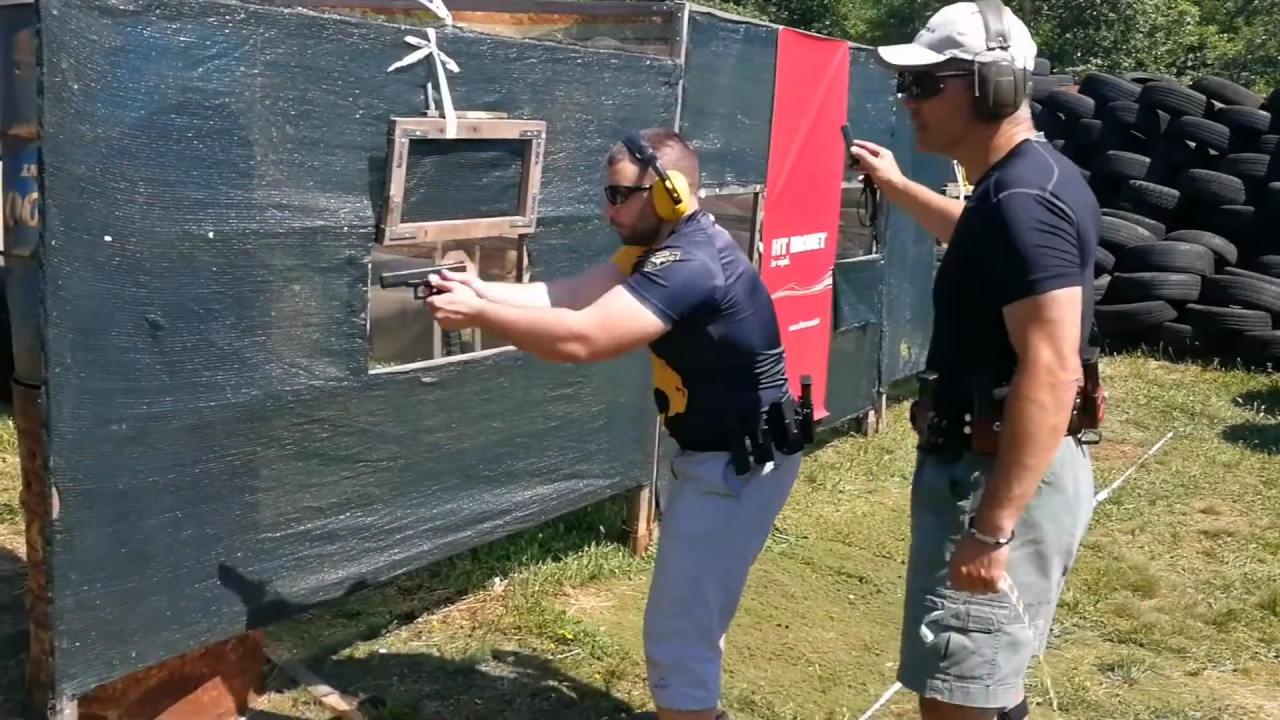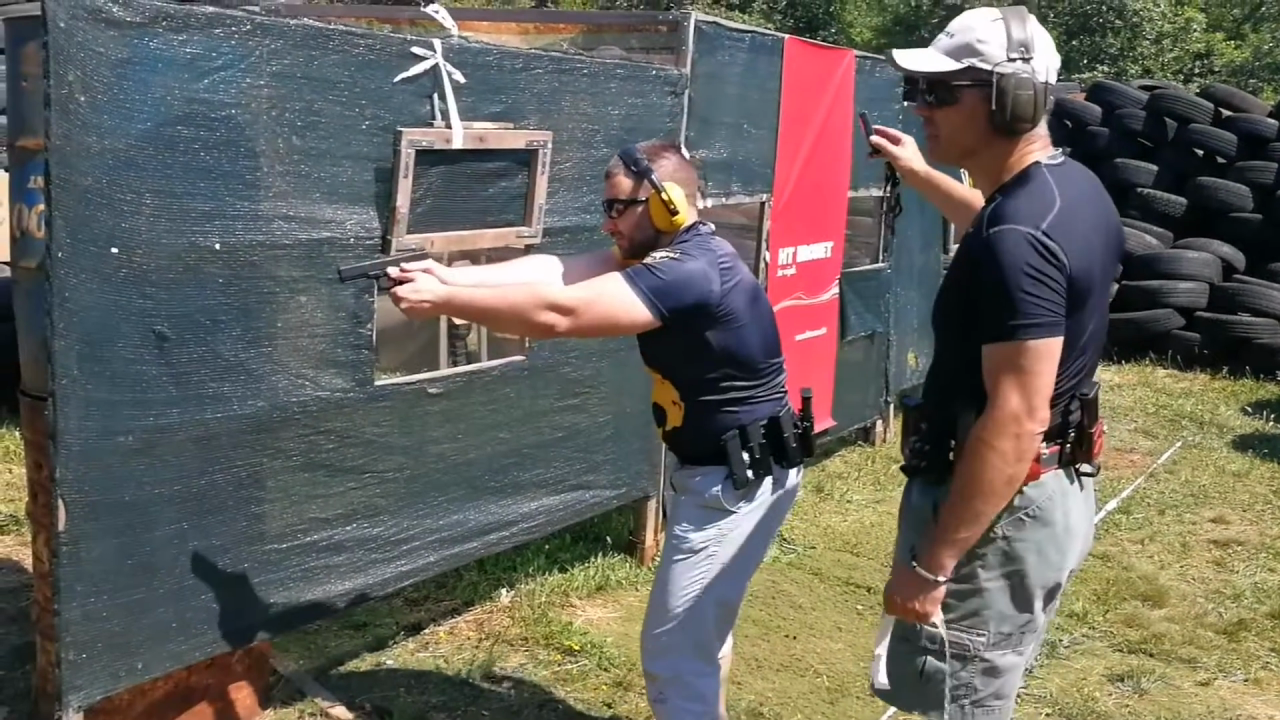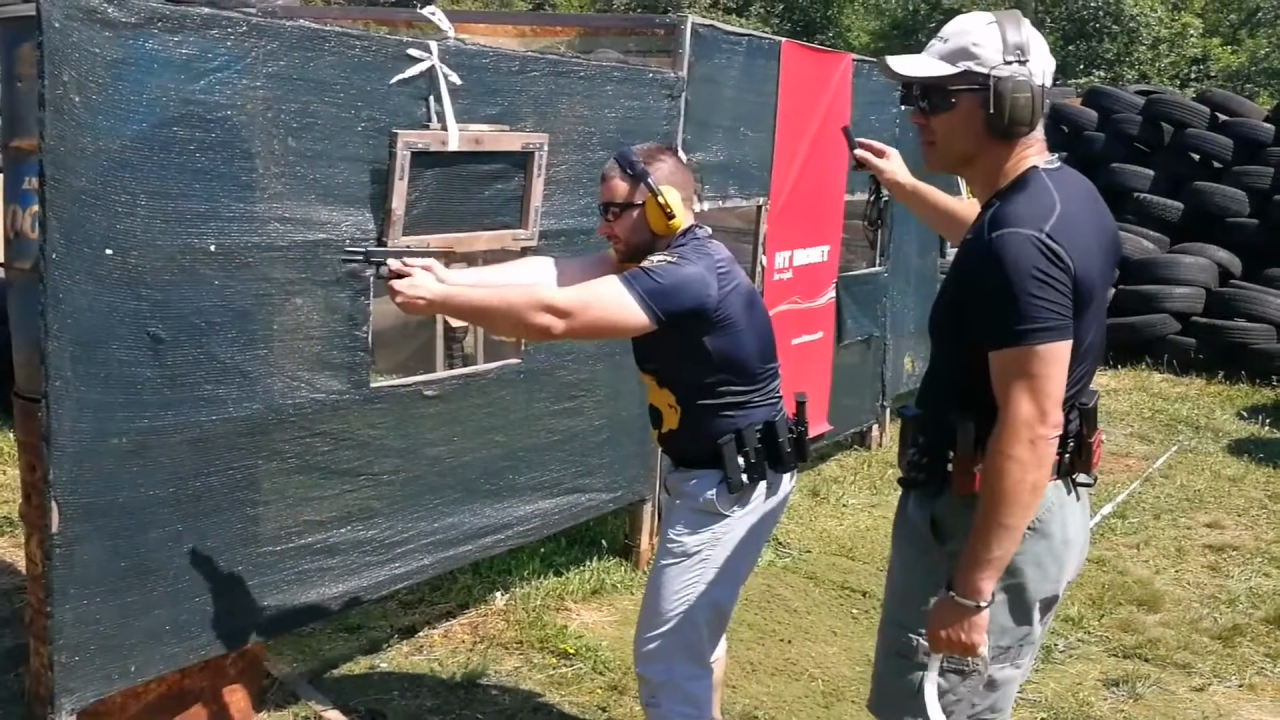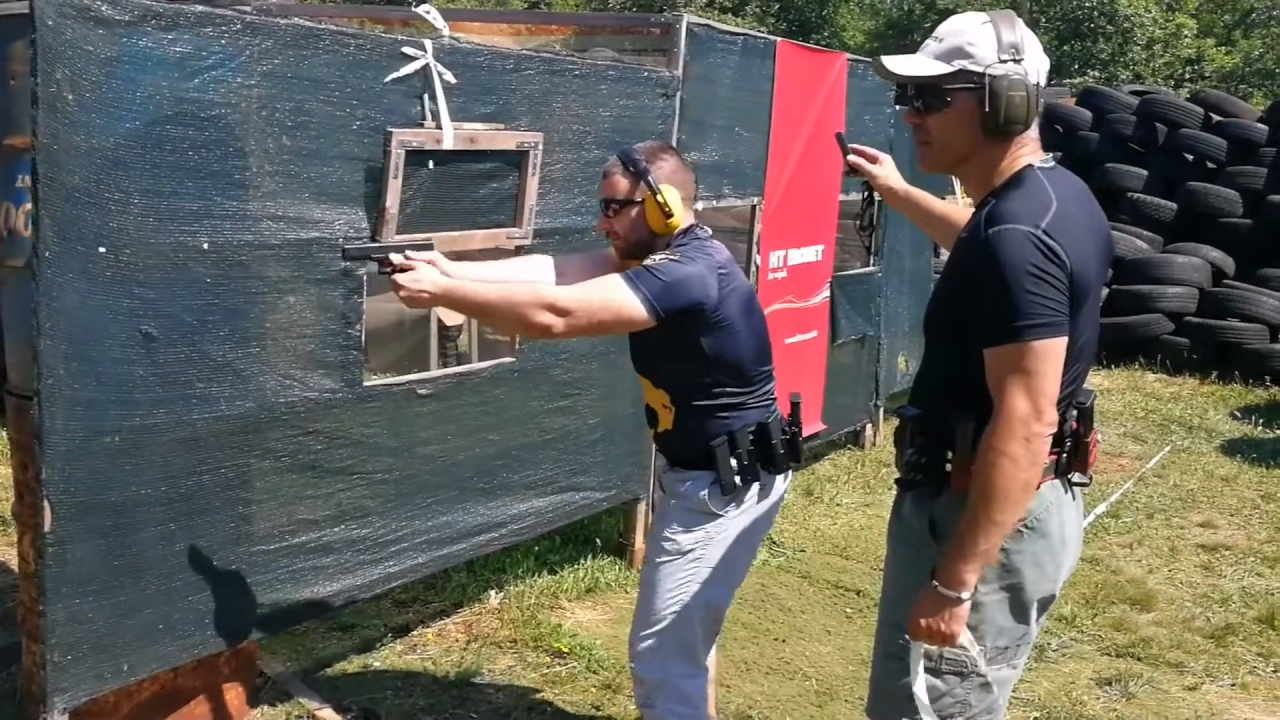
dt=0.4s
person 1, frame 1
left shoulder: (1021, 199)
right shoulder: (1037, 175)
left elbow: (1050, 374)
left wrist: (991, 532)
right wrist: (898, 188)
left hip: (1002, 480)
right hip: (1008, 470)
person 1, frame 2
left shoulder: (1018, 237)
right shoulder: (1072, 187)
left elbow: (1017, 420)
left wrist: (932, 564)
right wrist: (922, 176)
left hip: (998, 506)
right hip: (1047, 491)
person 1, frame 3
left shoulder: (1021, 239)
right shoulder: (1065, 192)
left elbow: (1030, 429)
left wrist: (971, 590)
right wrist: (906, 188)
left hip: (987, 514)
right hip: (1032, 505)
person 1, frame 4
left shoulder: (1019, 233)
right shoulder: (1058, 192)
left elbow: (1025, 424)
left wrist: (952, 581)
right wrist: (899, 195)
left hip: (989, 515)
right hip: (1029, 502)
person 2, frame 1
left shoulder: (691, 264)
right shoulder: (667, 245)
left elbow: (580, 340)
right elbow: (578, 297)
left wrist: (478, 315)
right wrist: (483, 289)
left hip: (741, 465)
right hip: (712, 453)
left knee: (679, 631)
right knee: (694, 601)
person 2, frame 2
left shoulder: (689, 270)
right shoulder: (664, 253)
left elbow: (559, 313)
right elbow: (556, 272)
left wrist: (441, 301)
right wrist: (448, 276)
left hip: (739, 479)
right hip: (710, 467)
left knee: (674, 646)
right knee: (700, 614)
person 2, frame 3
left shoulder: (687, 274)
right shoulder: (666, 257)
left elbow: (554, 314)
right elbow: (554, 272)
left wrist: (438, 299)
right wrist: (446, 276)
left hip: (732, 484)
right hip: (706, 472)
left knee: (667, 652)
right knee: (694, 619)
person 2, frame 4
left shoulder: (686, 273)
right shoulder: (662, 255)
left elbow: (557, 313)
right elbow: (556, 275)
left wrist: (445, 292)
right wrist: (449, 269)
left hip: (726, 487)
right hip: (696, 472)
left knee: (659, 653)
right knee: (678, 616)
